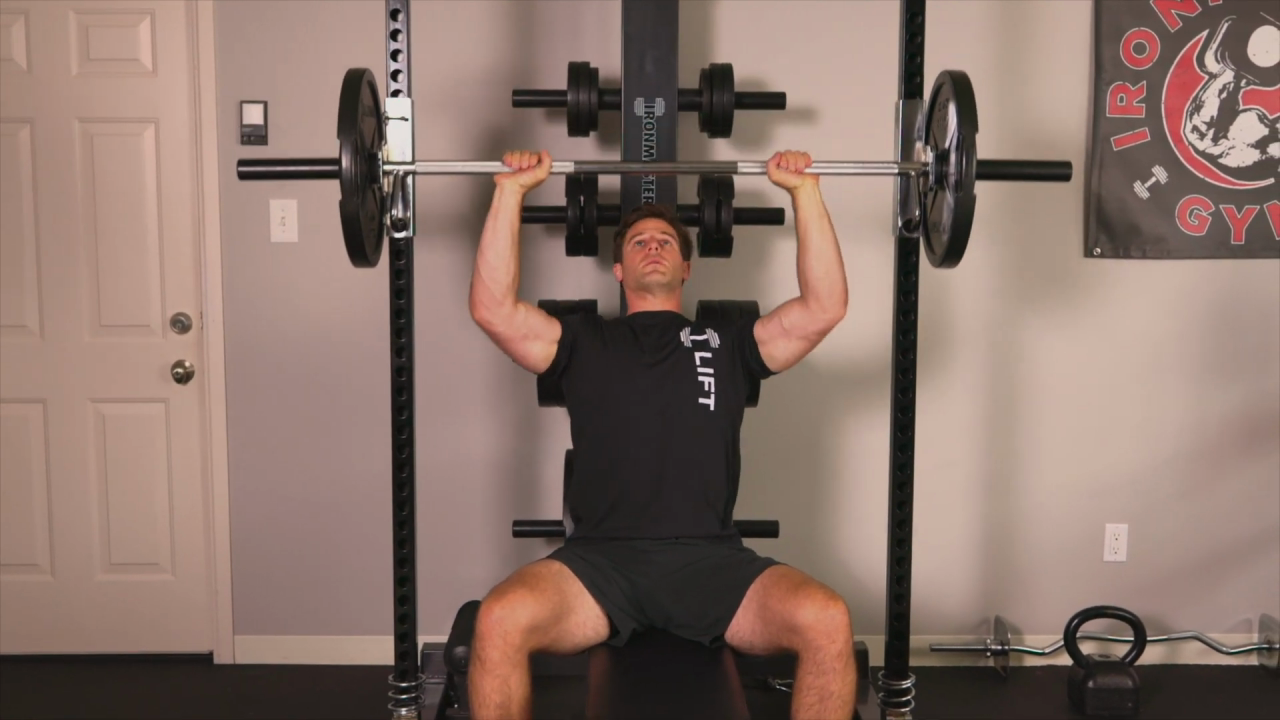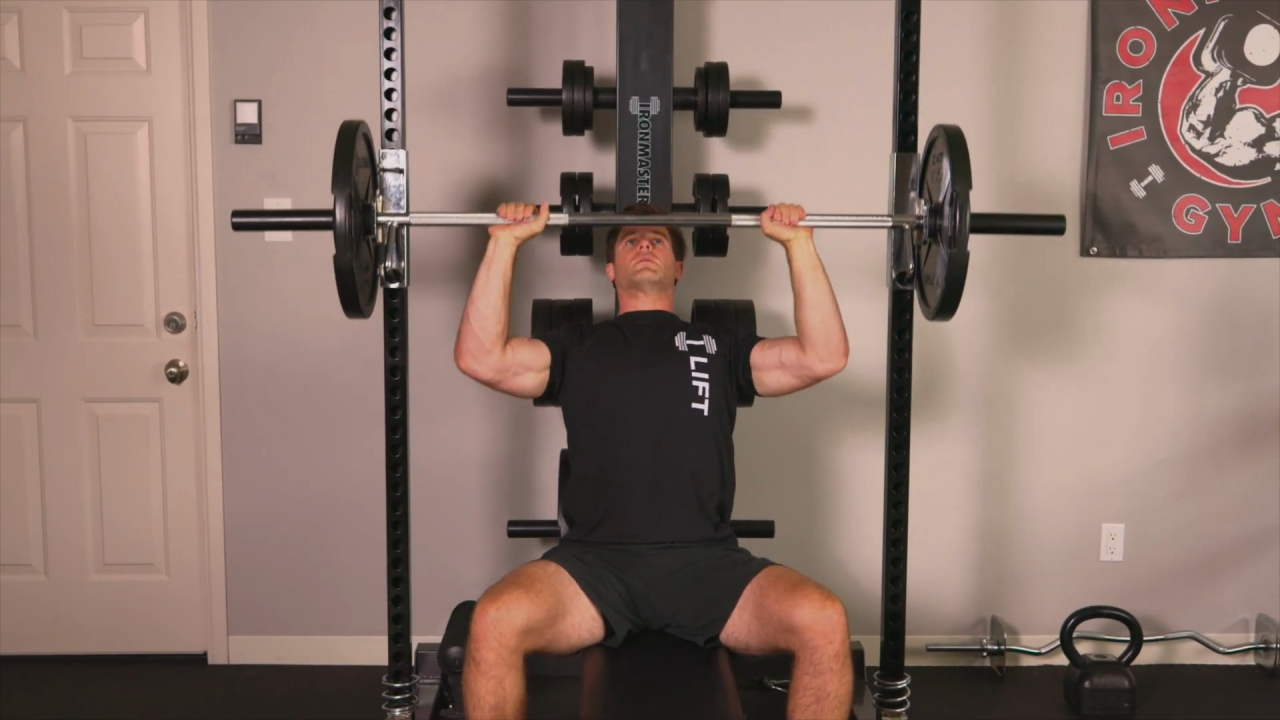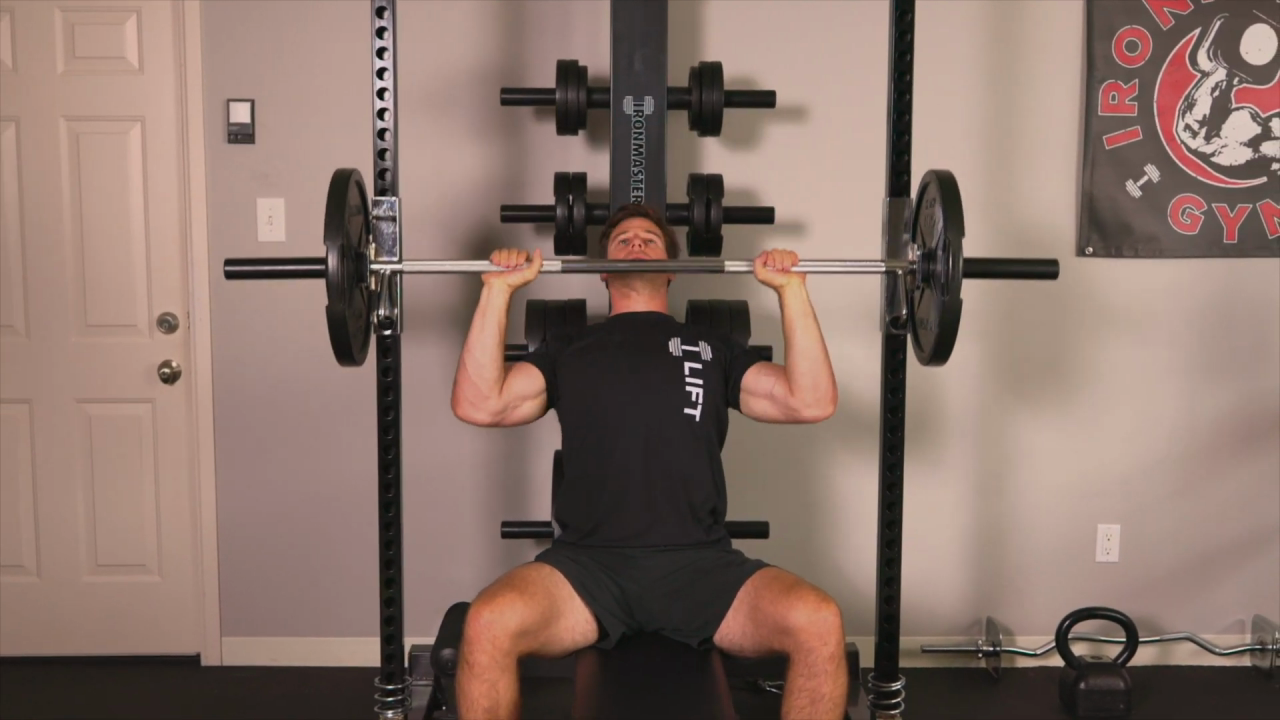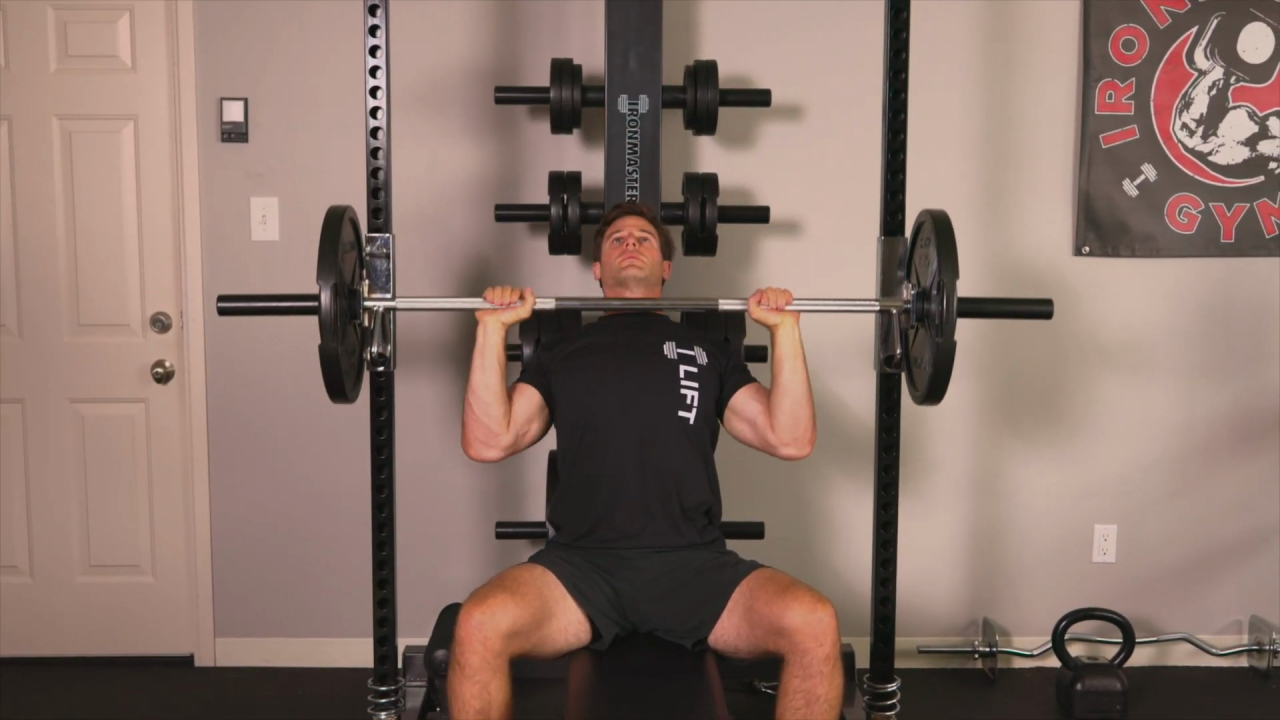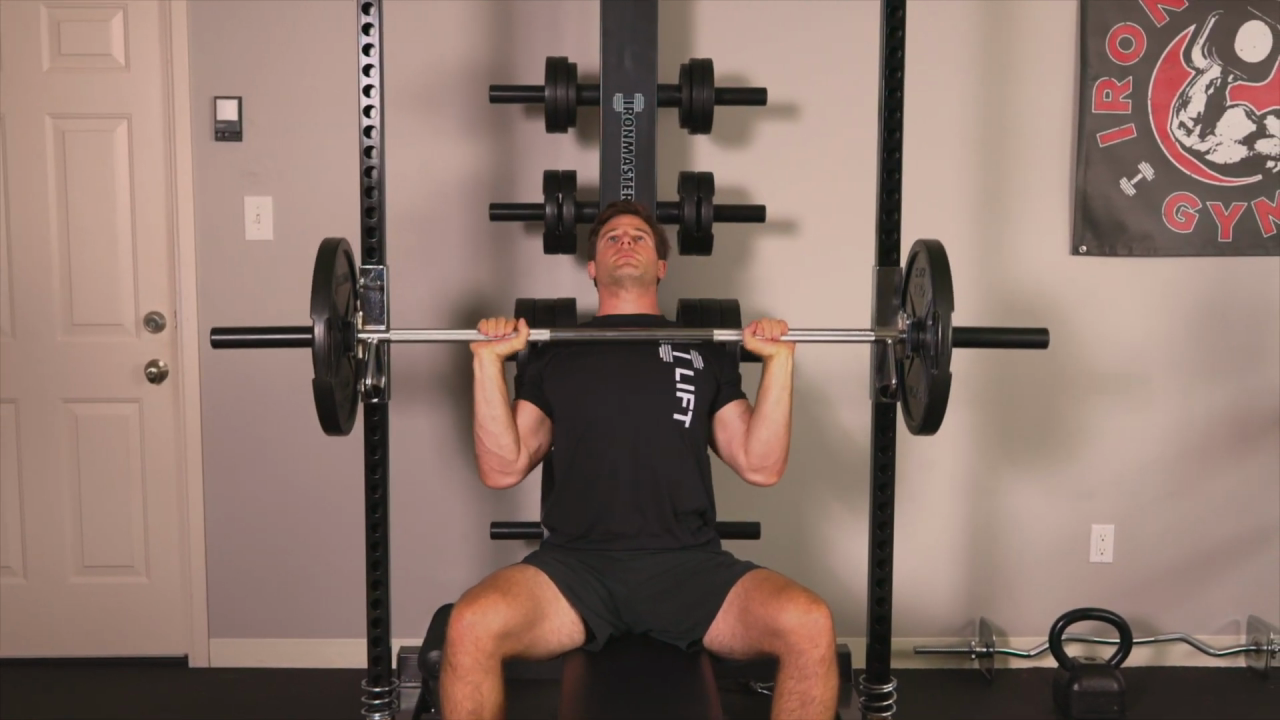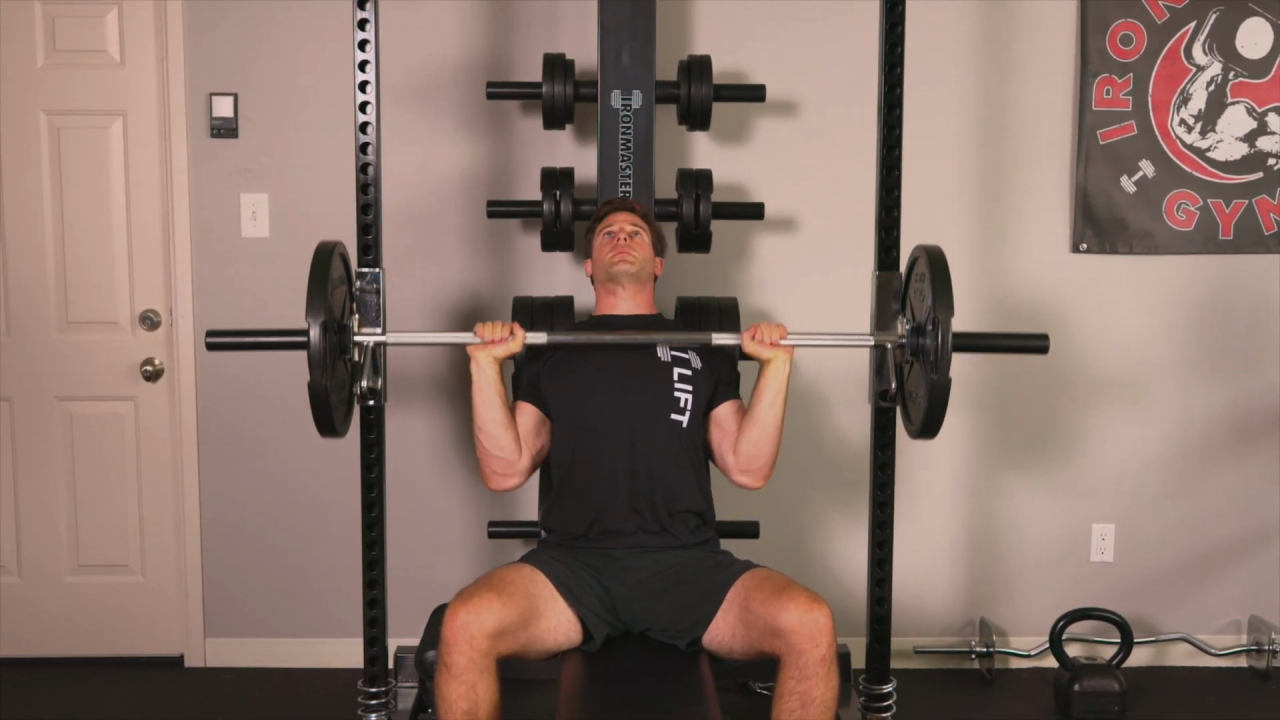
dt=0.3s
person 1, frame 1
left shoulder: (725, 343)
right shoulder: (585, 342)
left elbow: (825, 307)
right elbow: (491, 308)
left wrist: (804, 191)
right wrist: (511, 191)
left hip: (710, 559)
right hip: (600, 558)
left knee: (828, 623)
right knee: (499, 622)
person 1, frame 2
left shoulder: (719, 347)
right shoulder: (577, 347)
left elbow: (825, 356)
right elbow: (479, 357)
left wrist: (798, 242)
right wrist: (505, 241)
left hip: (705, 559)
right hip: (595, 559)
left knee: (825, 622)
right knee: (493, 624)
person 1, frame 3
left shoulder: (713, 349)
right shoulder: (568, 348)
left elbow: (812, 402)
right elbow: (476, 405)
left wrist: (792, 293)
right wrist: (497, 291)
left hip: (699, 561)
right hip: (589, 560)
left knee: (820, 625)
right knee: (488, 626)
person 1, frame 4
left shoulder: (707, 351)
right shoulder: (561, 352)
left elbow: (791, 439)
right elbow: (485, 442)
left wrist: (785, 329)
right wrist: (492, 328)
left hip: (693, 562)
right hip: (582, 560)
left knee: (815, 625)
right knee: (479, 627)
person 1, frame 5
left shoulder: (704, 350)
right shoulder: (553, 352)
left elbow: (760, 466)
right elbow: (502, 469)
left wrist: (778, 361)
right wrist: (487, 360)
left hip: (688, 562)
right hip: (577, 561)
left knee: (810, 628)
right knee: (471, 628)
person 1, frame 6
left shoulder: (703, 349)
right shoulder: (550, 351)
left elbow: (749, 469)
right elbow: (504, 471)
left wrist: (776, 365)
right wrist: (485, 362)
left hip: (687, 561)
right hip: (575, 560)
left knee: (811, 627)
right knee: (466, 626)
